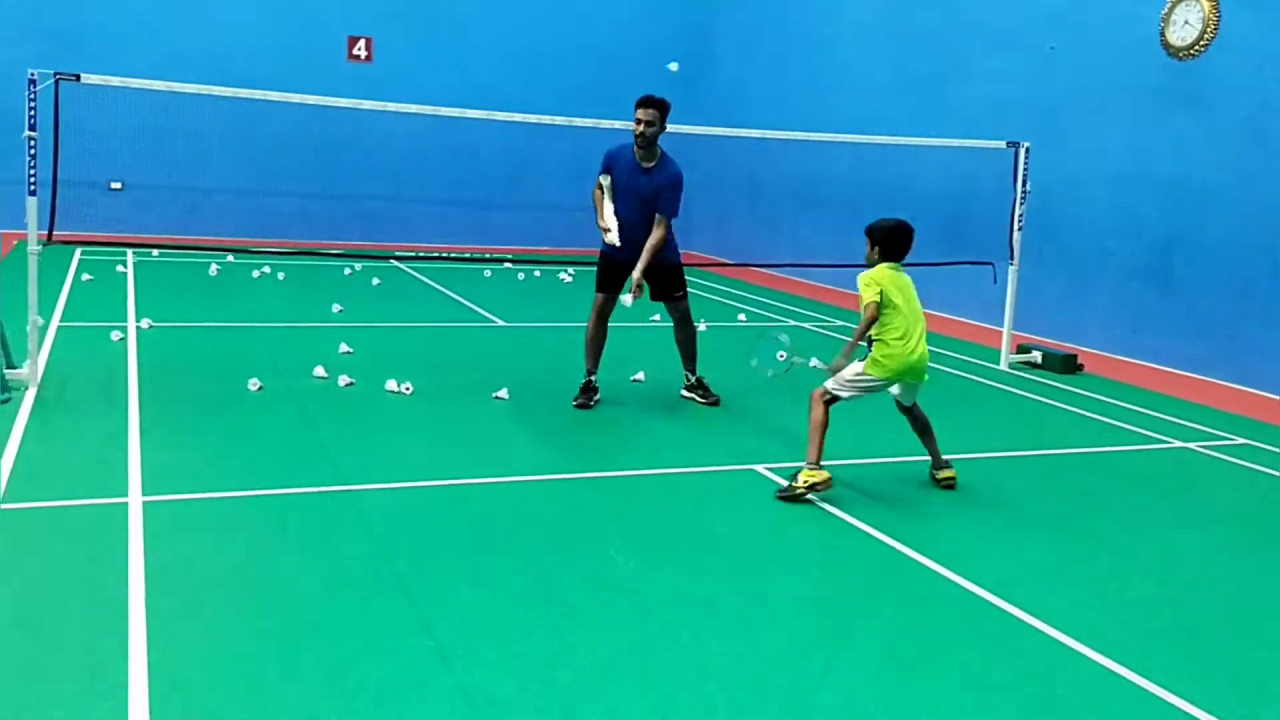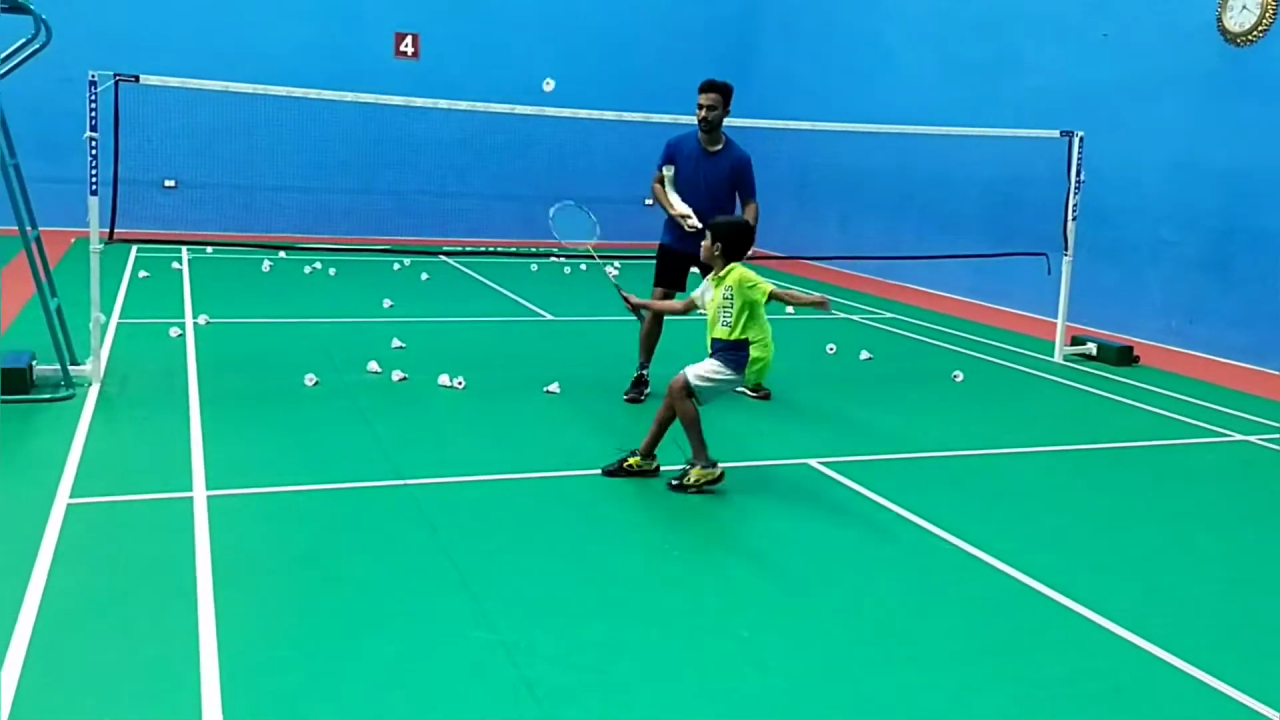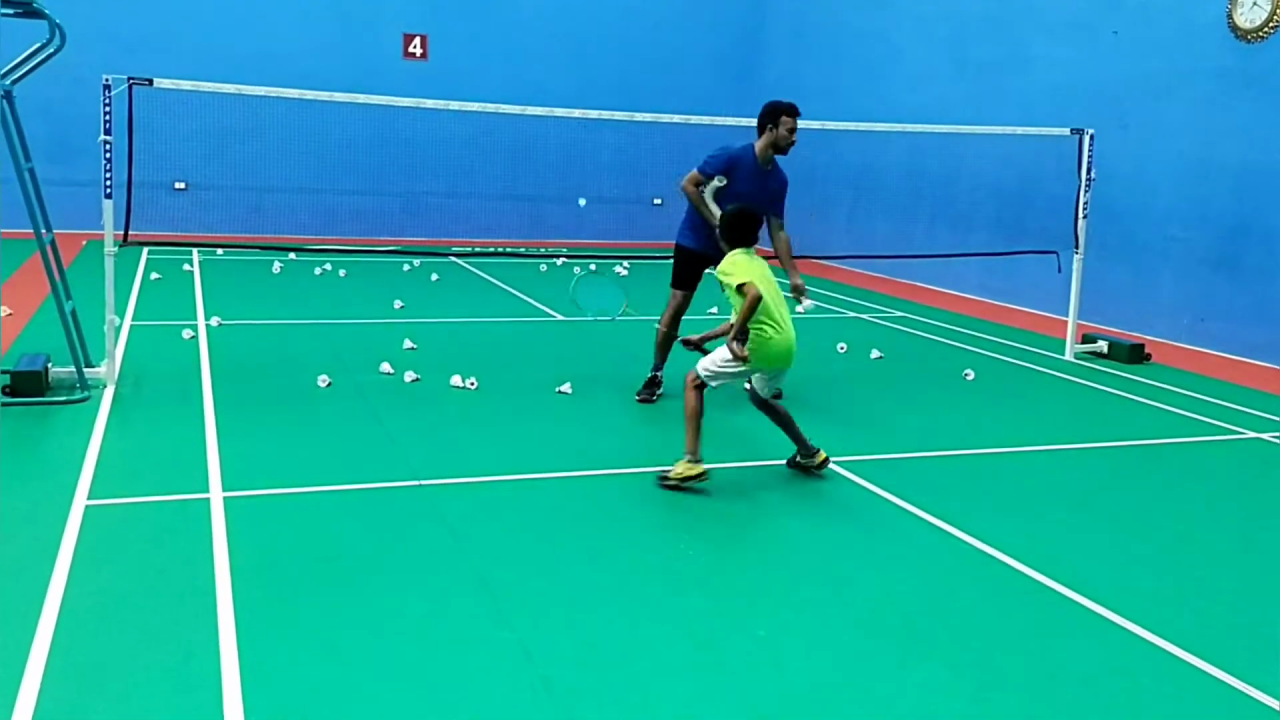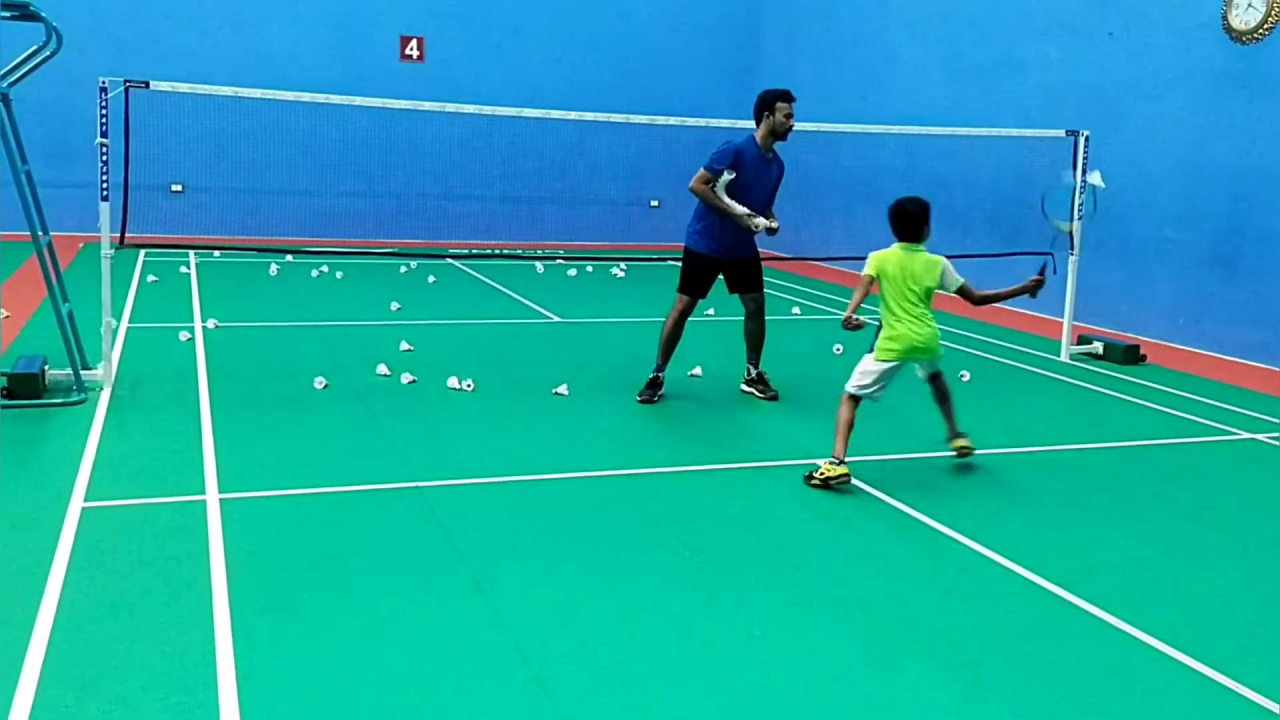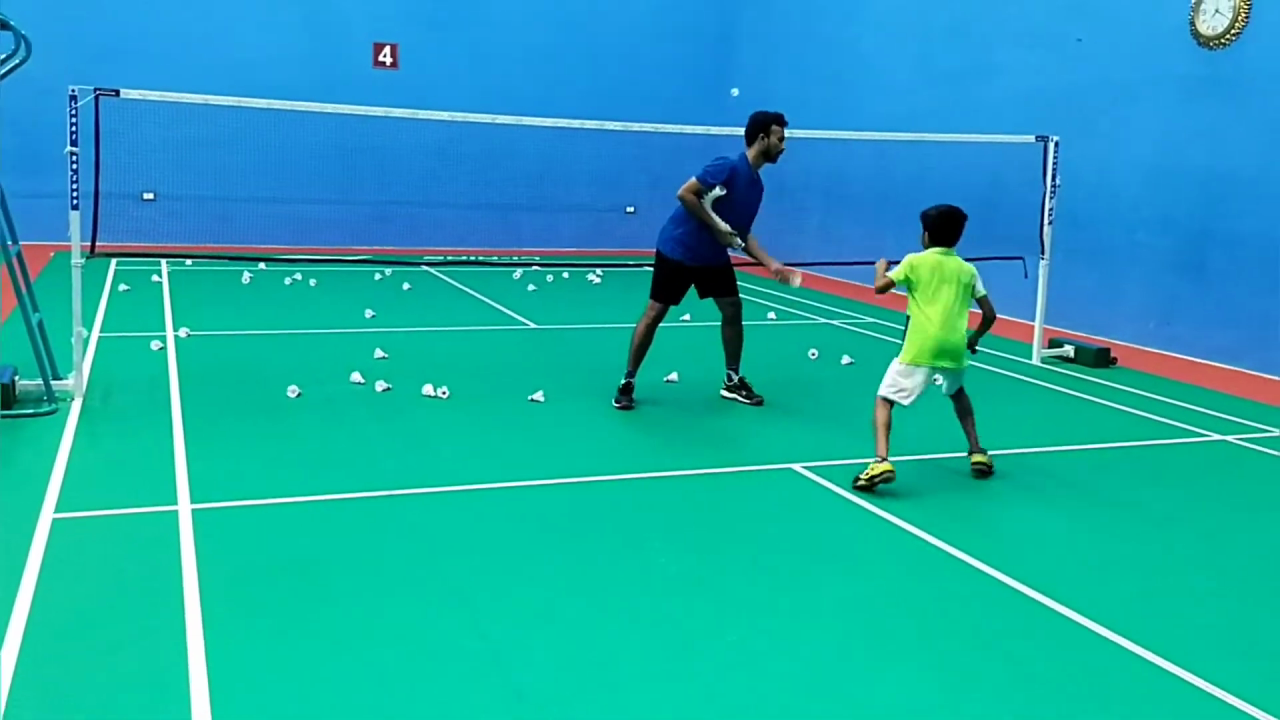
dt=0.7s
person 1, frame 1
left shoulder: (671, 174)
right shoulder: (614, 156)
left elbow: (661, 228)
right elbow: (600, 188)
left wrist: (641, 271)
right wrist: (602, 220)
left hip: (659, 253)
right hip: (616, 248)
left knee: (681, 313)
right knee: (600, 307)
left ankle: (692, 381)
right ankle: (590, 382)
person 1, frame 2
left shoulder: (739, 158)
right shoulder: (676, 145)
left elbow: (750, 204)
right elbow: (657, 184)
right wrist: (673, 211)
right hip: (676, 241)
right knee: (658, 302)
right ankle: (642, 375)
person 1, frame 3
left shoulder: (778, 179)
right shoulder: (729, 158)
left elbow: (777, 229)
right elbow: (688, 185)
left wrist: (793, 273)
right wrist: (714, 222)
right hip: (696, 241)
right knee: (677, 305)
right ankle: (656, 375)
person 1, frame 4
left shoulder: (776, 165)
right shoulder: (735, 150)
right elbow: (696, 185)
left wrist: (771, 220)
right wrist: (733, 213)
left hip: (742, 248)
right hip: (704, 243)
left knee: (756, 306)
right knee: (683, 307)
left ankle: (752, 375)
right ankle: (657, 376)
person 1, frame 5
left shoulder: (757, 186)
right shoulder: (728, 167)
left elbow: (745, 234)
right elbow: (685, 194)
left wrist: (769, 262)
right wrist: (716, 228)
left hip: (714, 256)
right hip: (677, 249)
left knee: (733, 310)
right knee: (654, 314)
left ankle: (733, 380)
right ankle: (627, 382)
person 2, frame 1
left shoulder: (871, 277)
right shoulder: (905, 280)
left elbow: (872, 315)
left wrist: (849, 352)
left hip: (889, 360)
right hip: (915, 362)
left knee: (820, 397)
right knee: (908, 406)
left ankle: (813, 474)
right ankle: (942, 469)
person 2, frame 2
left shoulder: (740, 277)
right shoulder: (713, 281)
left elbow: (781, 295)
right elbow: (681, 306)
left wrist: (814, 300)
right wrist: (642, 303)
left hip: (745, 358)
right hip: (726, 354)
left knee: (679, 388)
right knee: (676, 389)
left ankle: (704, 466)
right ankle: (644, 458)
person 2, frame 3
left shoulder: (730, 266)
right shoulder: (759, 264)
left elbow: (754, 296)
left wrist: (735, 339)
right wrist: (704, 338)
left hip: (763, 345)
right hip: (785, 346)
left knee: (694, 381)
right knee: (760, 396)
left ankle: (692, 462)
right ankle: (809, 453)
person 2, frame 4
left shoulder: (878, 259)
right shoulder: (937, 264)
left elbow: (864, 286)
right elbow: (974, 298)
left wrist: (849, 314)
right wrist: (1024, 288)
left hip: (892, 342)
right hip: (927, 340)
left knee: (850, 397)
right knee: (934, 376)
left ankle: (837, 463)
right ankle: (956, 437)
person 2, frame 5
left shoulder: (915, 262)
right shoulder: (968, 269)
left elbow: (881, 286)
right elbow: (989, 315)
left wrist: (880, 267)
right wrist: (974, 339)
left hip: (921, 348)
right hip: (955, 347)
left knee: (883, 401)
right knee: (957, 392)
left ankle: (881, 462)
right ankle: (978, 455)
